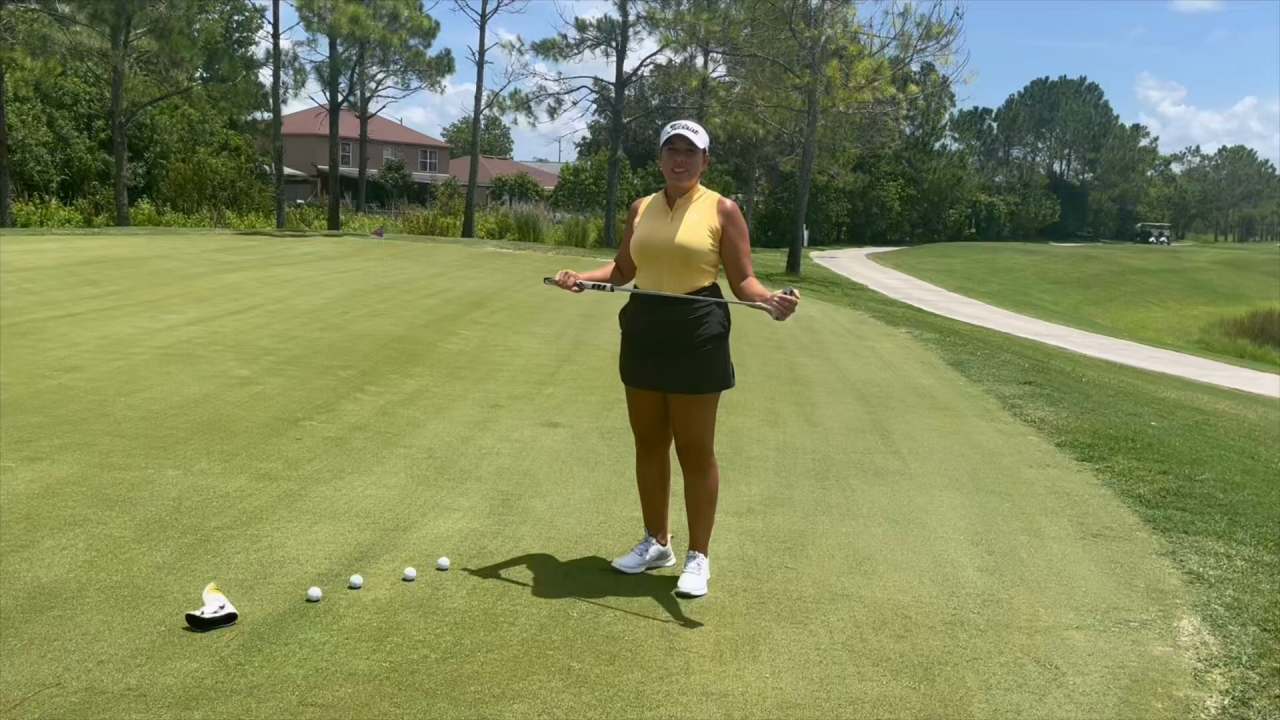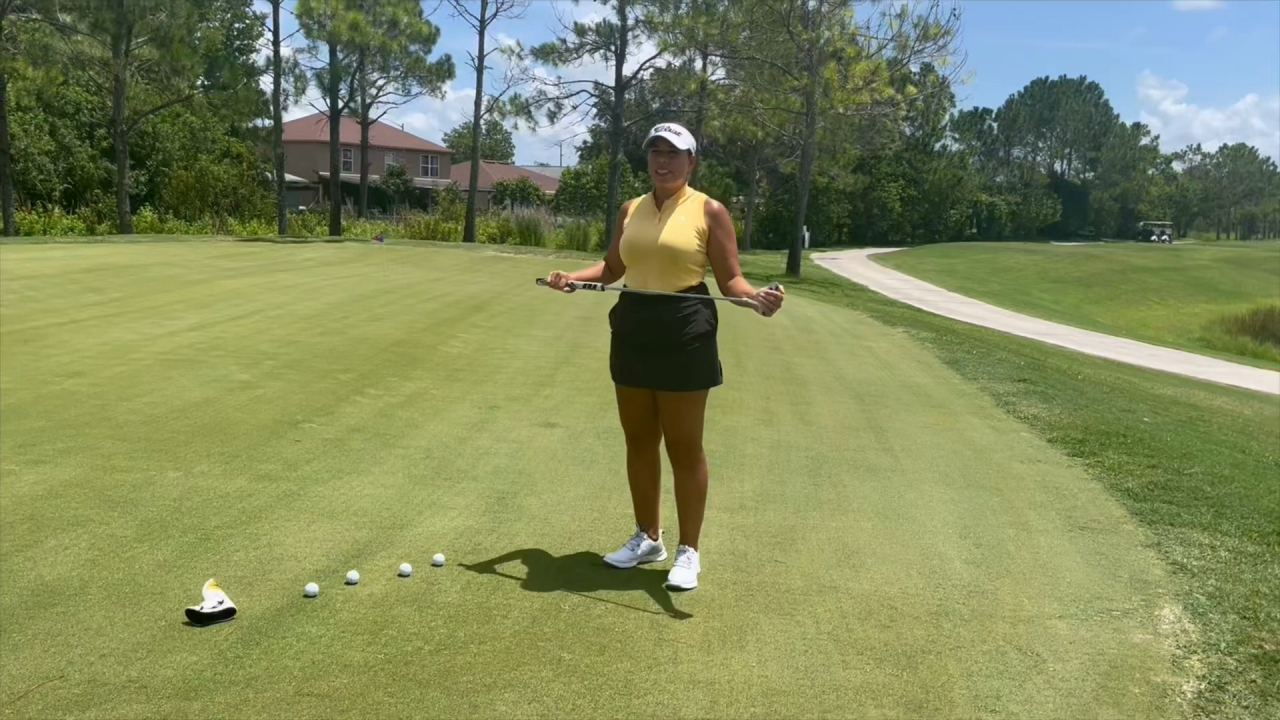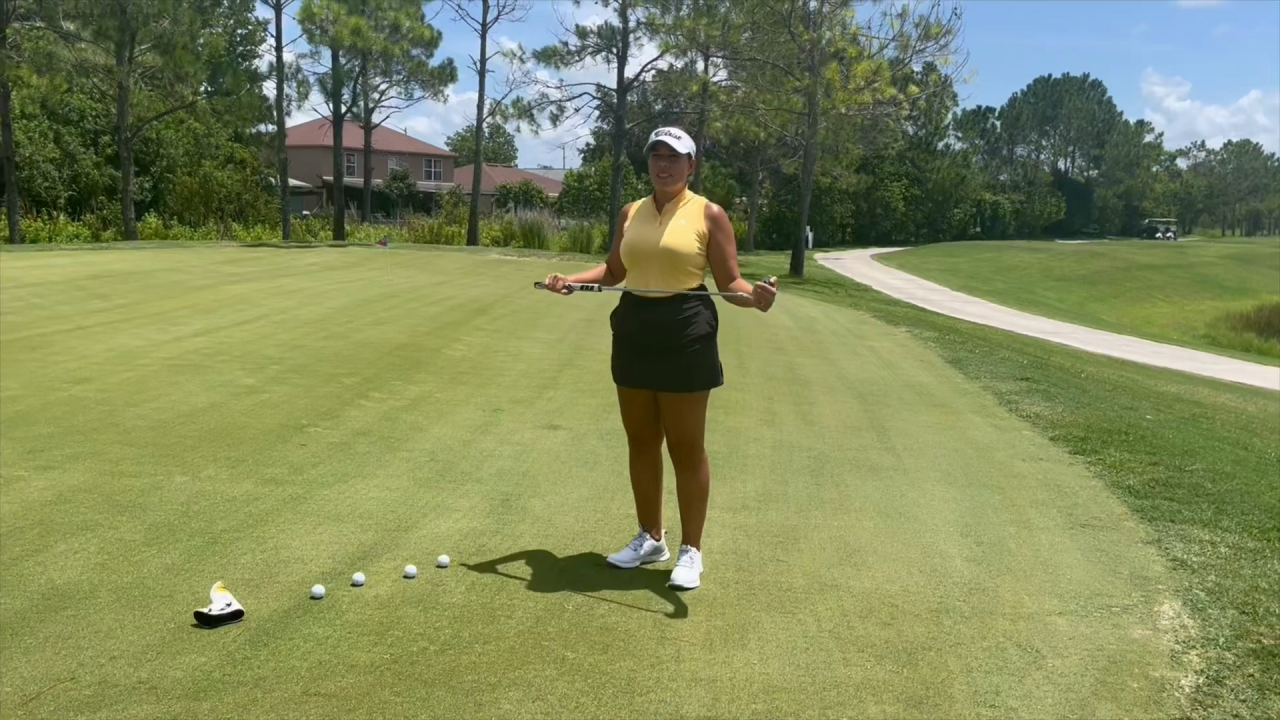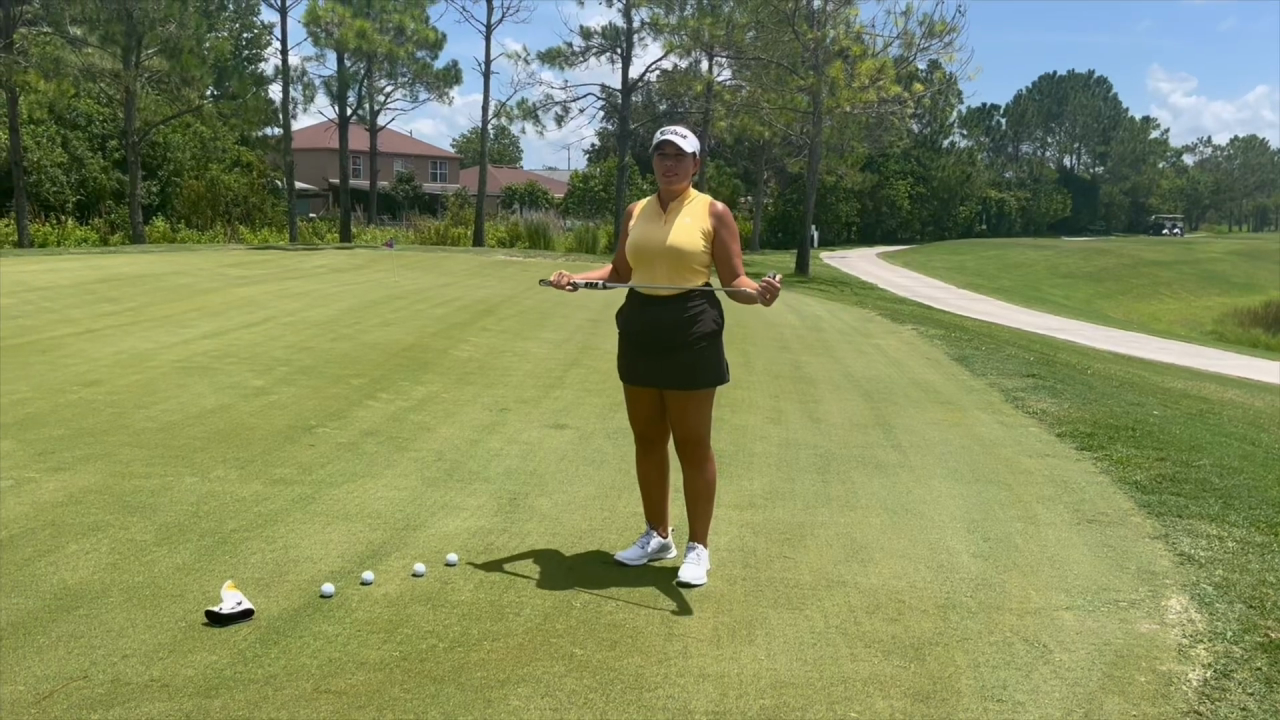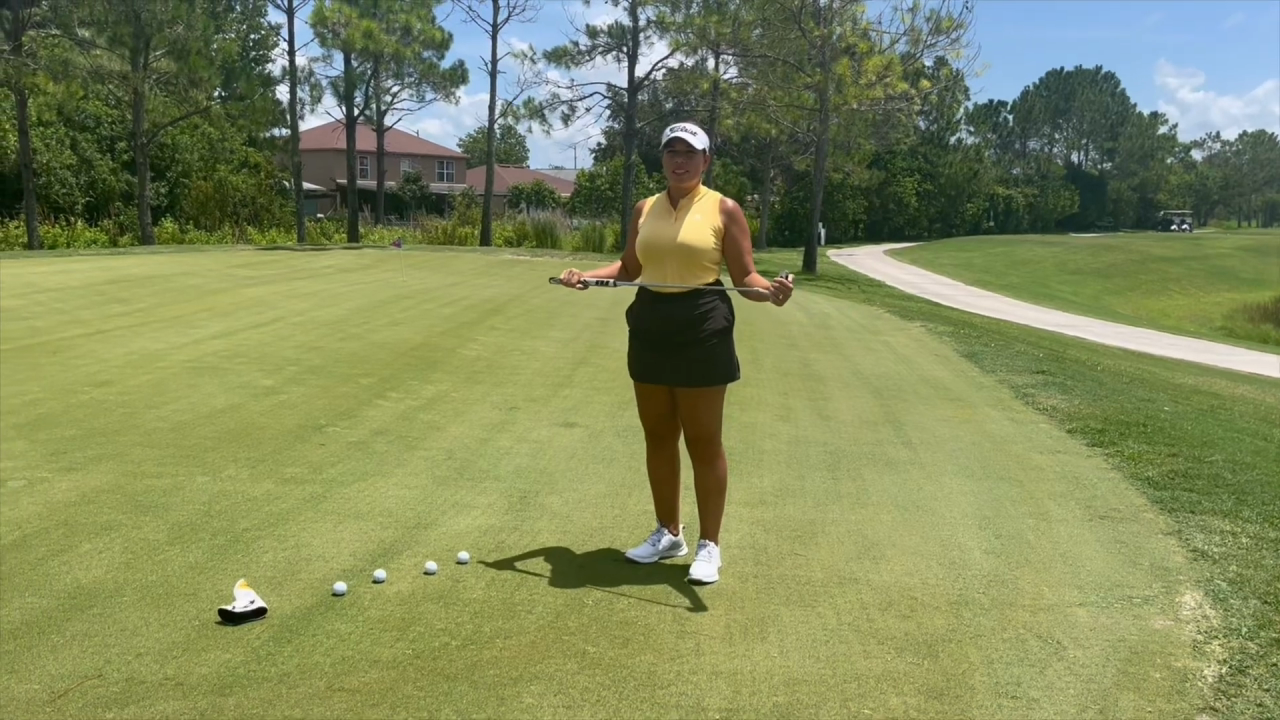
dt=0.3s
person 1, frame 1
left shoulder: (722, 209)
right shoulder: (640, 208)
left elbow: (742, 279)
right elbow: (622, 269)
left wrist: (771, 300)
right wrist: (579, 276)
left hip: (697, 334)
right hip: (642, 331)
left knee: (695, 451)
right knee: (648, 444)
left ankle: (698, 557)
right ankle: (655, 542)
person 1, frame 2
left shoulder: (708, 210)
right shoulder: (630, 209)
left elbow: (729, 279)
right elbow: (612, 268)
left wrist: (757, 296)
right wrist: (571, 277)
left hip: (685, 333)
right hip: (632, 330)
left knee: (684, 447)
right knee: (639, 441)
left ankle: (688, 551)
right ankle: (647, 537)
person 1, frame 3
left shoulder: (709, 214)
right shoulder: (631, 212)
left elbow: (729, 283)
right elbow: (613, 270)
left wrist: (754, 296)
right wrist: (570, 279)
left hip: (685, 334)
right hip: (633, 332)
left knee: (686, 447)
right knee: (641, 442)
left ankle: (691, 550)
right ankle: (650, 538)
person 1, frame 4
left shoulder: (713, 212)
right shoulder: (635, 211)
left elbow: (733, 281)
right elbow: (619, 270)
left wrist: (757, 292)
right wrist: (575, 277)
left hip: (691, 332)
right hip: (639, 330)
left knee: (693, 445)
right knee: (647, 440)
left ankle: (697, 547)
right ankle: (657, 534)
person 1, frame 5
left shoulder: (724, 209)
right shoulder: (644, 209)
left elbow: (744, 277)
right elbow: (629, 267)
left wrist: (771, 290)
right wrist: (586, 275)
left hip: (702, 328)
right hip: (649, 327)
left knee: (703, 442)
right knee: (658, 438)
left ankle: (709, 545)
right ankle: (668, 533)
